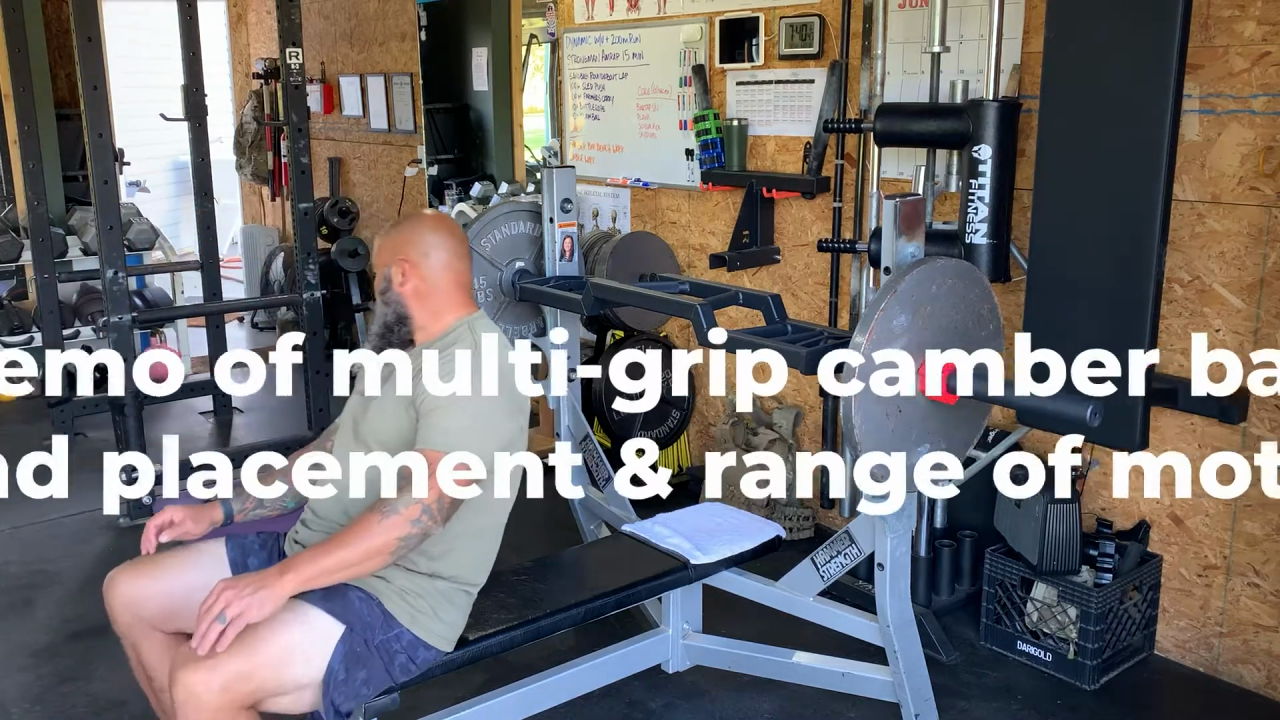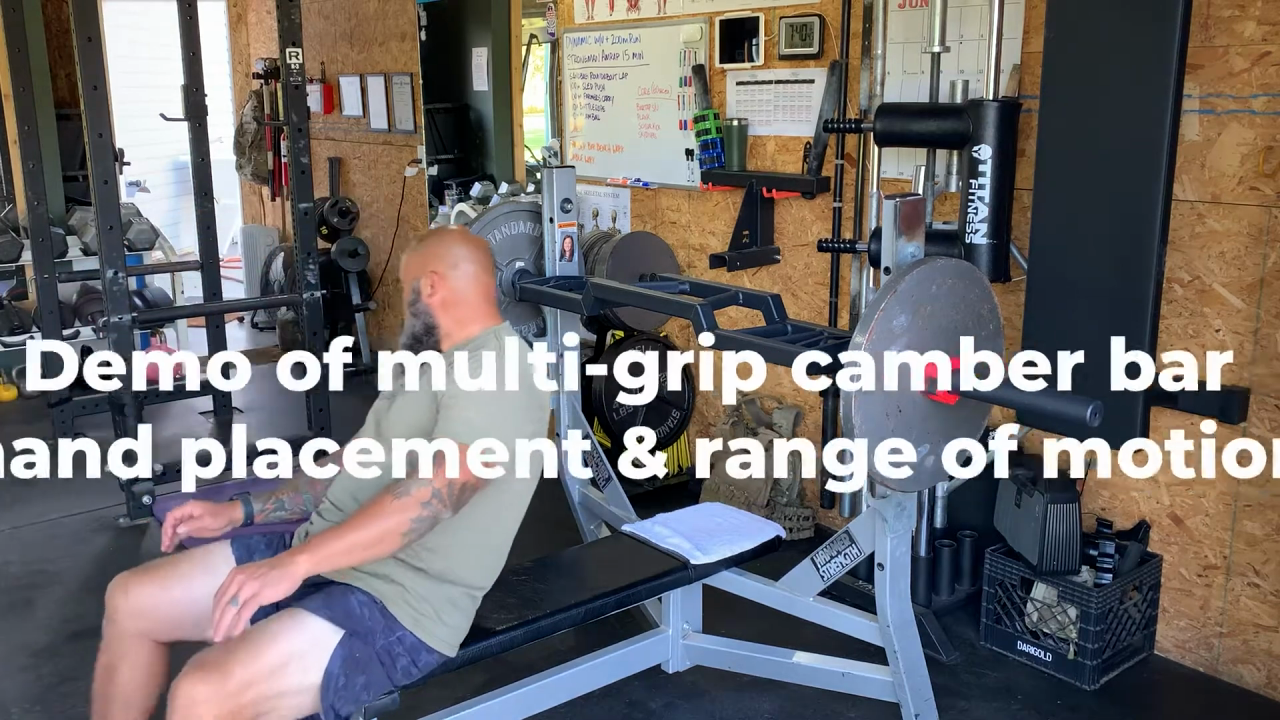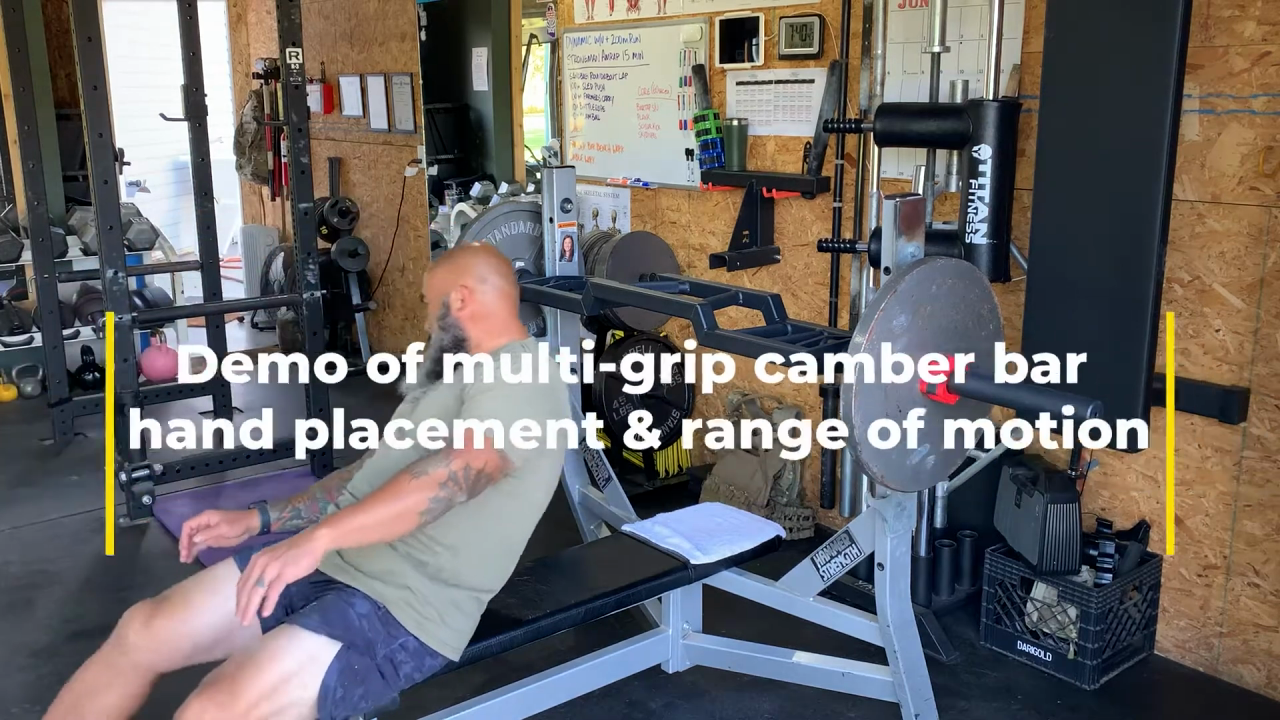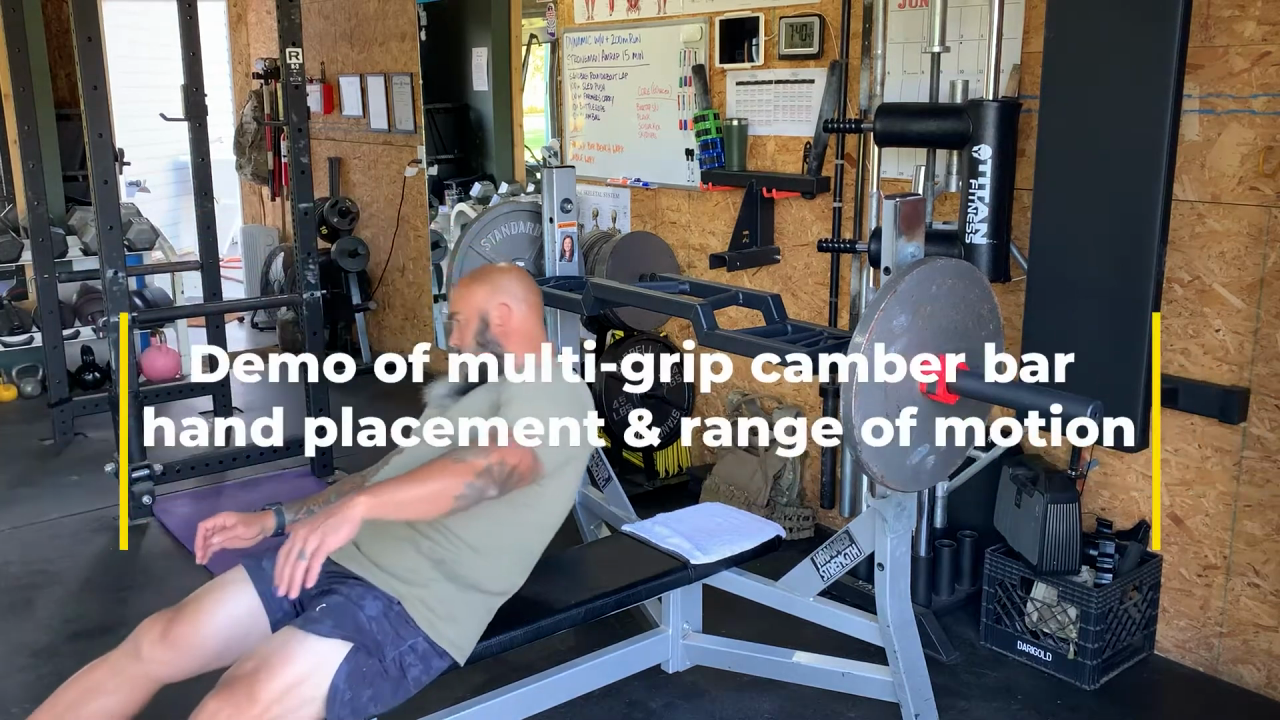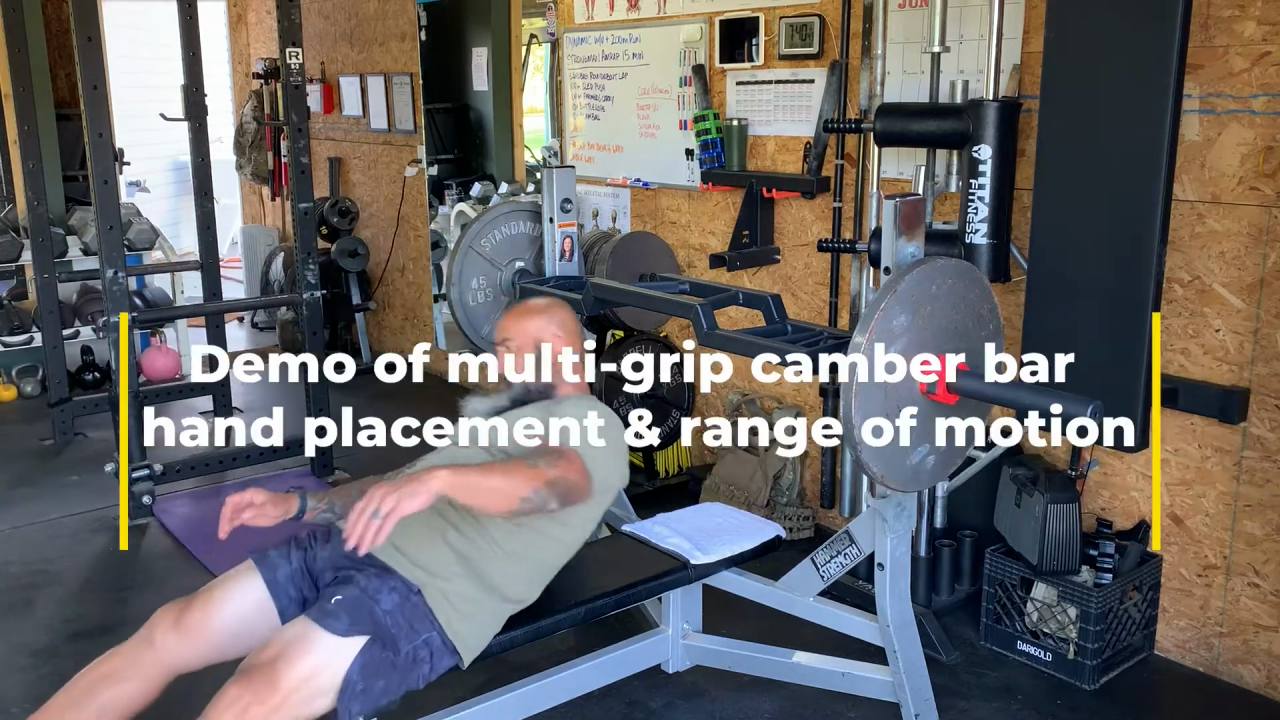
dt=0.2s
person 1, frame 1
left shoulder: (473, 370)
right shoulder: (410, 356)
left elbow: (420, 509)
right elbow: (327, 456)
left wrist: (281, 581)
right wrist: (217, 510)
left hip: (394, 605)
right knee: (128, 590)
person 1, frame 2
left shoulder: (495, 373)
right shoulder: (440, 365)
left elbow: (432, 493)
right elbow: (356, 469)
left wrist: (296, 562)
right wrist: (240, 510)
left hip: (399, 606)
right knee: (133, 597)
person 1, frame 3
left shoulder: (524, 384)
right shoulder: (461, 378)
left elbow: (450, 476)
left wrist: (319, 536)
right wrist: (256, 519)
left hip: (401, 611)
right hip: (331, 563)
right knee: (146, 630)
person 1, frame 4
left shoulder: (556, 398)
right shoulder: (478, 393)
left elbow: (485, 469)
right elbow: (380, 476)
left wrist: (351, 510)
right wrist: (269, 520)
left hip: (410, 609)
right hip: (342, 556)
right knee: (159, 641)
person 1, frame 5
left shoulder: (596, 432)
right shoulder: (505, 414)
left elbow: (540, 481)
left wrist: (438, 481)
right wrist: (294, 505)
left hip: (422, 596)
right hip: (353, 543)
right knee: (172, 628)
